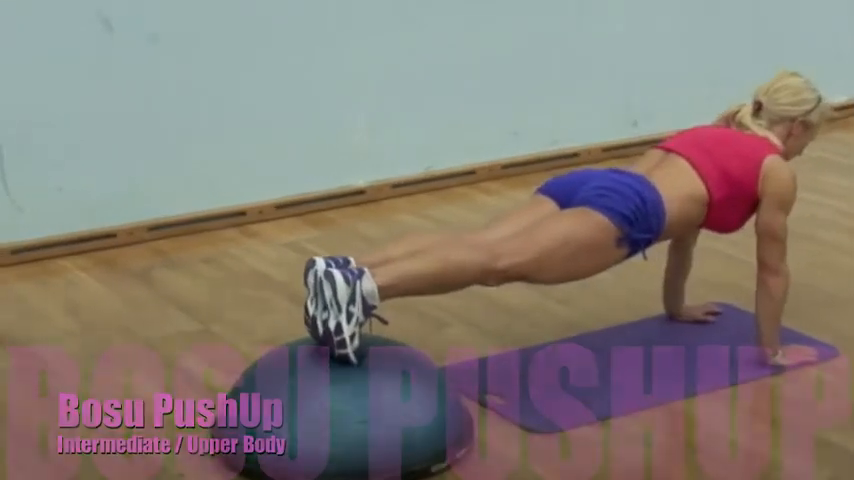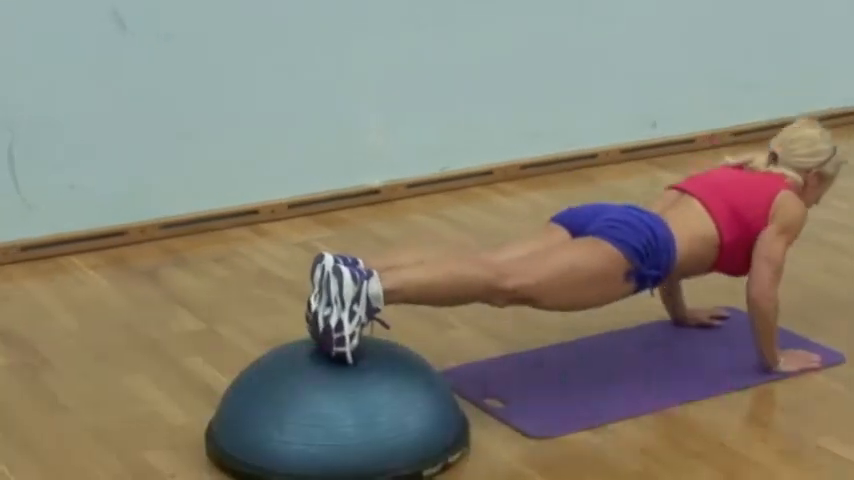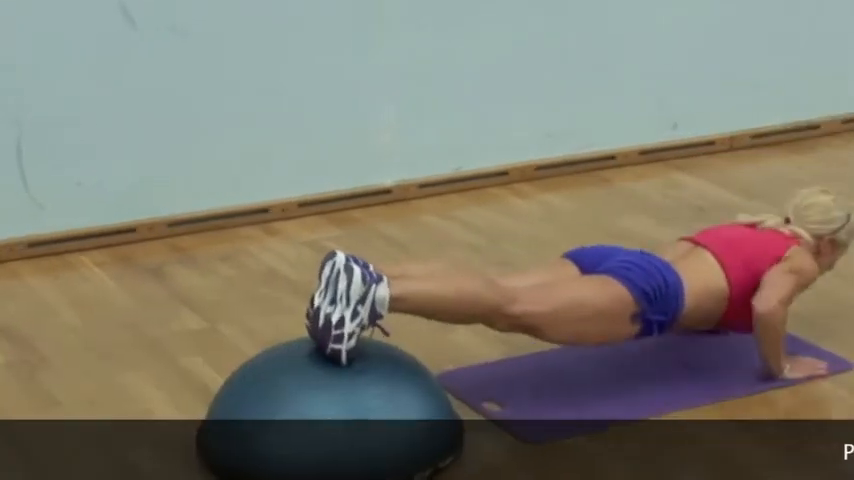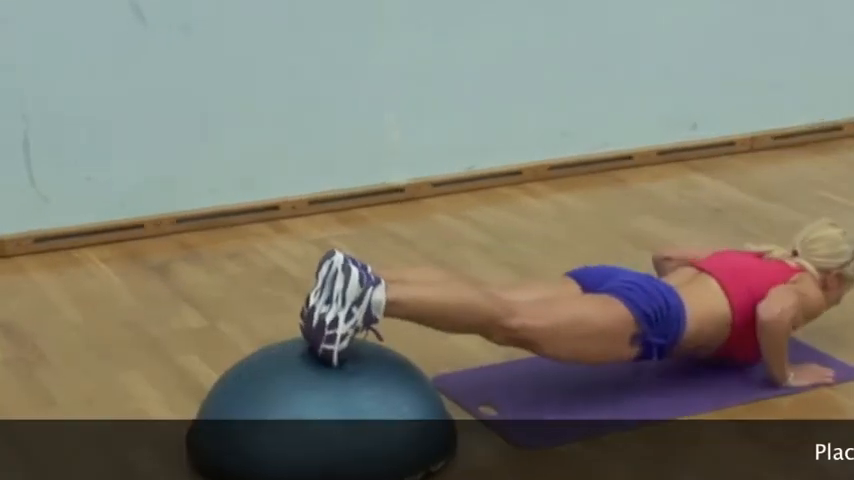
dt=0.3s
person 1, frame 1
left shoulder: (714, 134)
right shoulder: (776, 172)
left elbow: (683, 218)
right elbow: (772, 270)
left wrist: (675, 307)
right wrist: (772, 351)
left hip: (586, 183)
right hip: (623, 208)
left knee: (471, 245)
right knee: (501, 264)
left ankle: (347, 272)
right ankle: (366, 289)
person 1, frame 2
left shoulder: (730, 174)
right shoulder: (789, 206)
right elbow: (761, 288)
left wrist: (679, 312)
right wrist: (773, 359)
left hip: (599, 217)
right hip: (634, 244)
left knee: (487, 266)
right knee: (508, 286)
left ankle: (352, 273)
right ankle: (369, 290)
person 1, frame 3
left shoulder: (746, 230)
right shoulder: (802, 261)
right elbow: (766, 309)
left wrist: (686, 315)
right wrist: (779, 368)
left hip: (610, 260)
right hip: (643, 291)
left knee: (495, 291)
right knee: (516, 311)
left ankle: (362, 275)
right ankle: (376, 294)
person 1, frame 4
left shoulder: (752, 259)
right shoulder: (807, 292)
left elbow: (666, 255)
right elbow: (770, 314)
right wrist: (784, 374)
left hip: (614, 282)
right hip: (647, 314)
left knee: (495, 307)
right knee: (516, 324)
left ankle: (357, 278)
right ankle: (373, 297)
